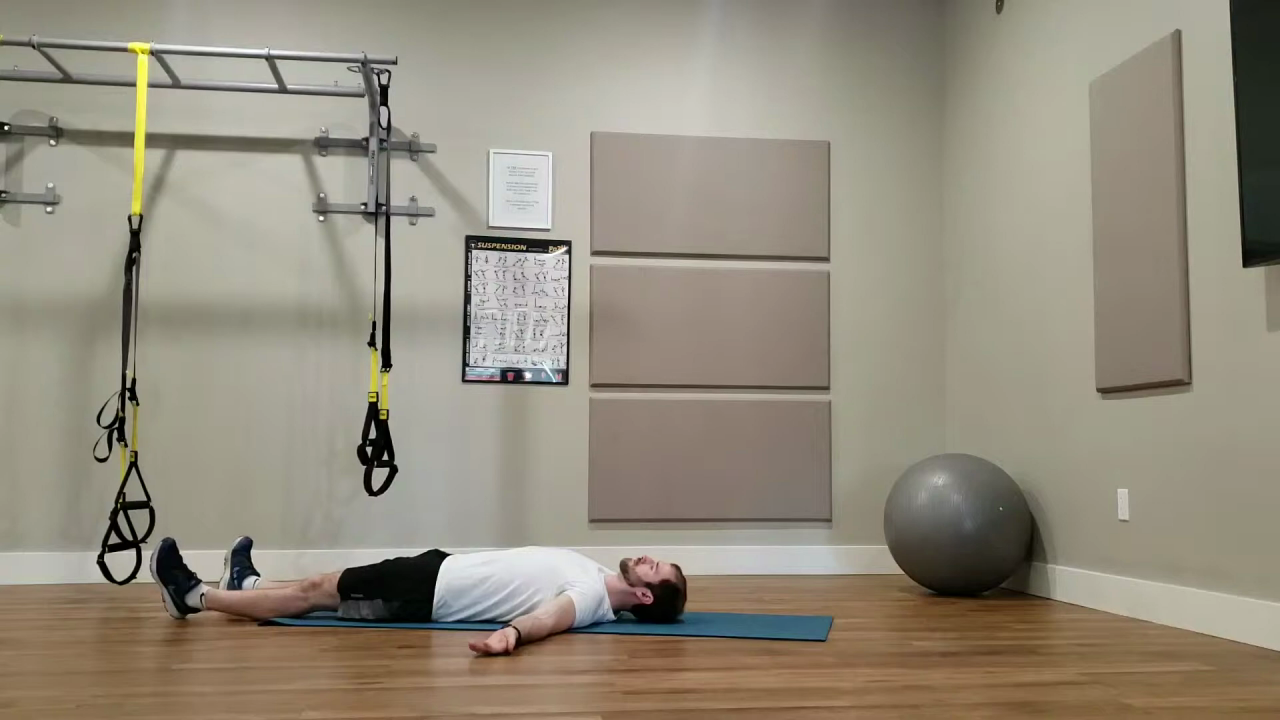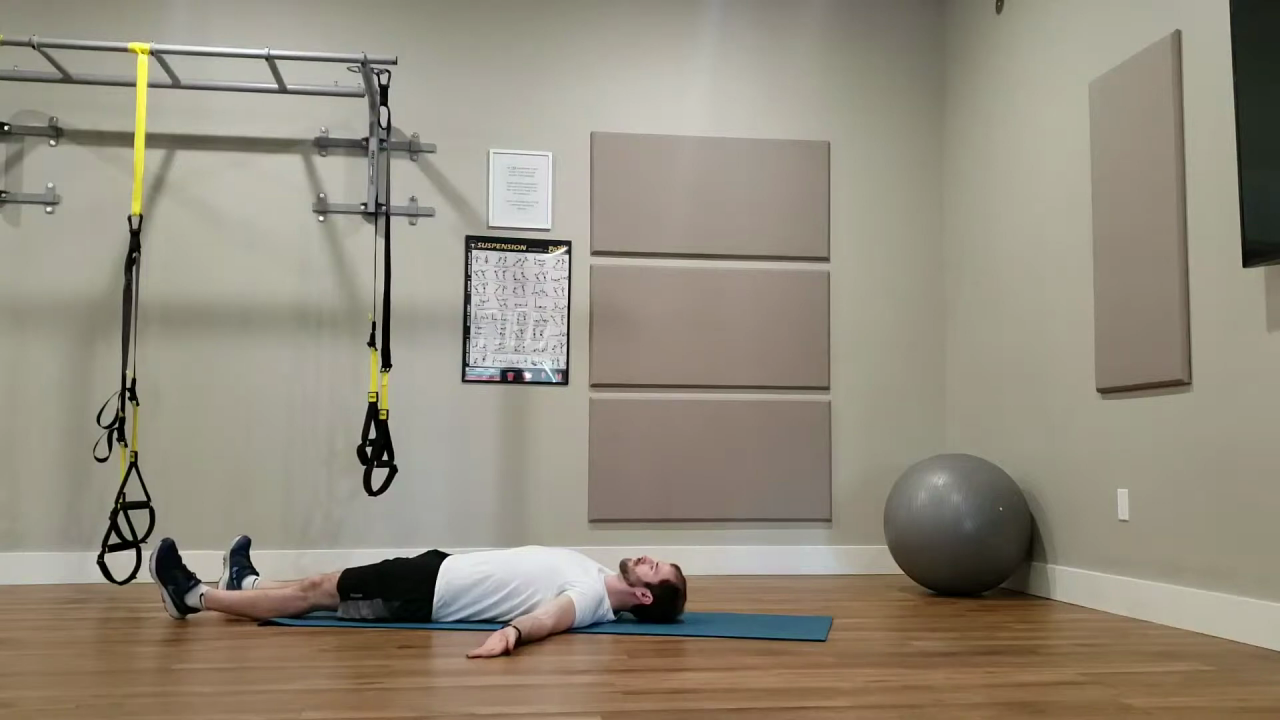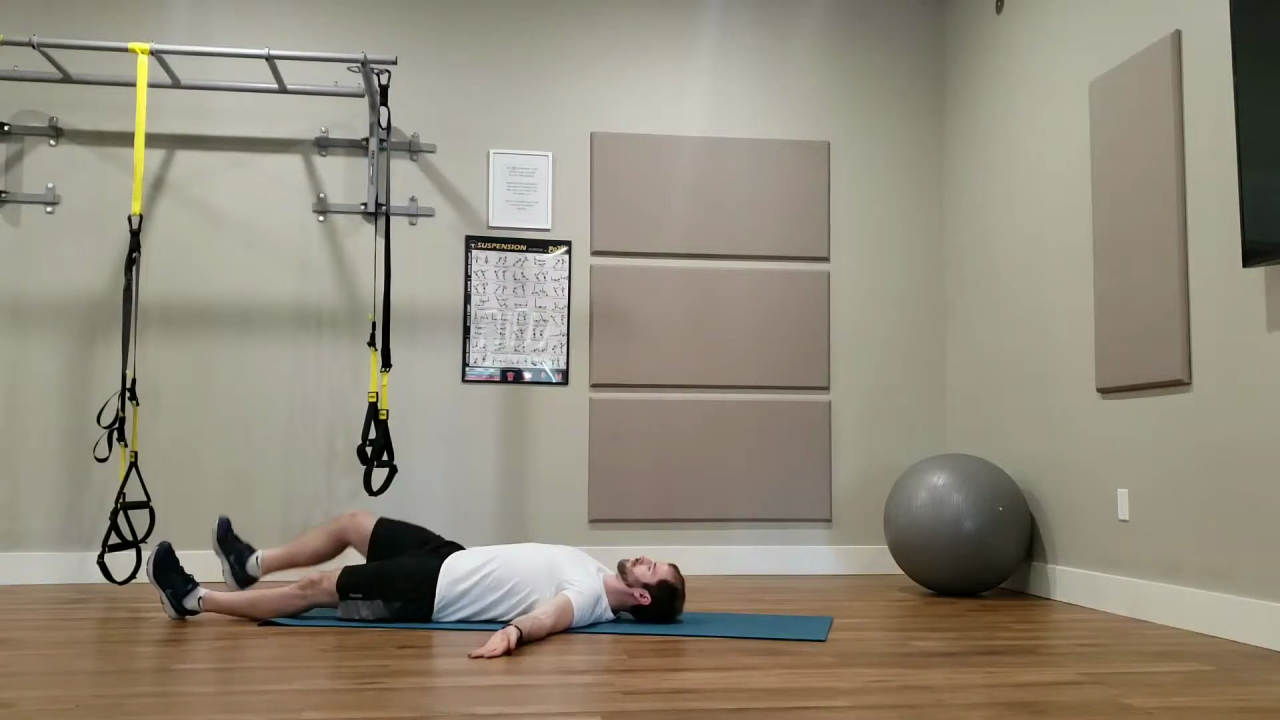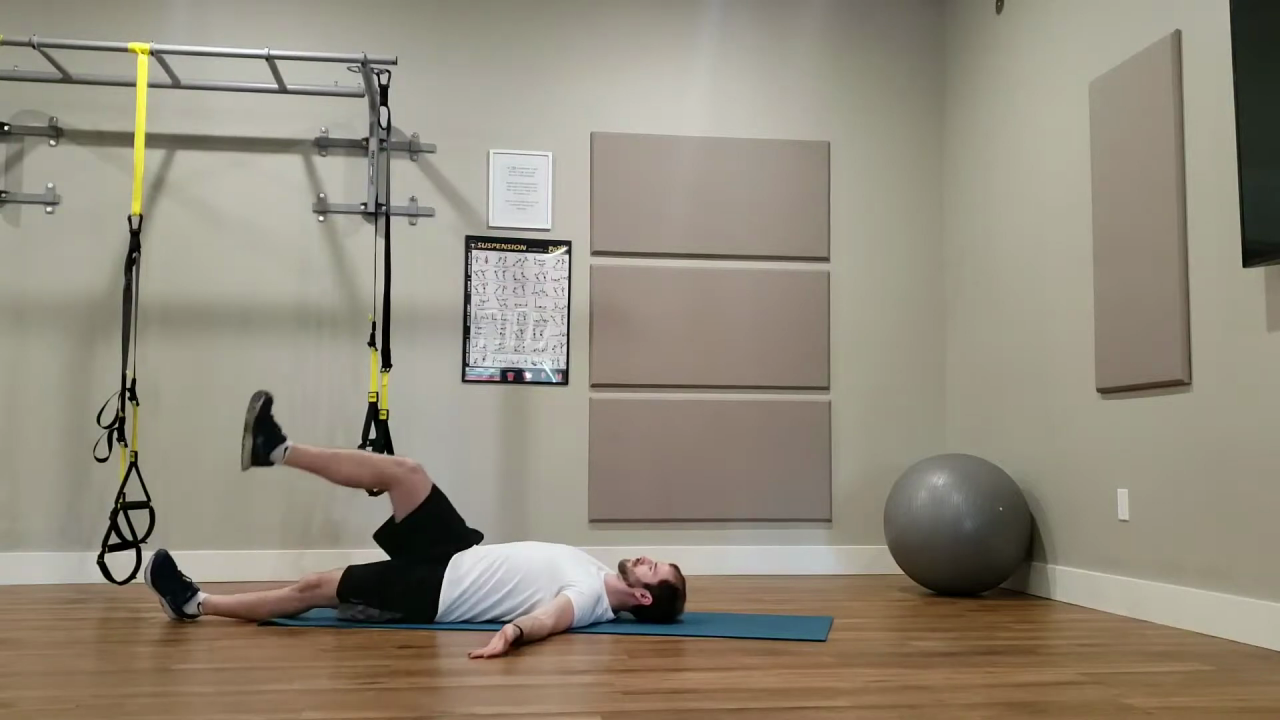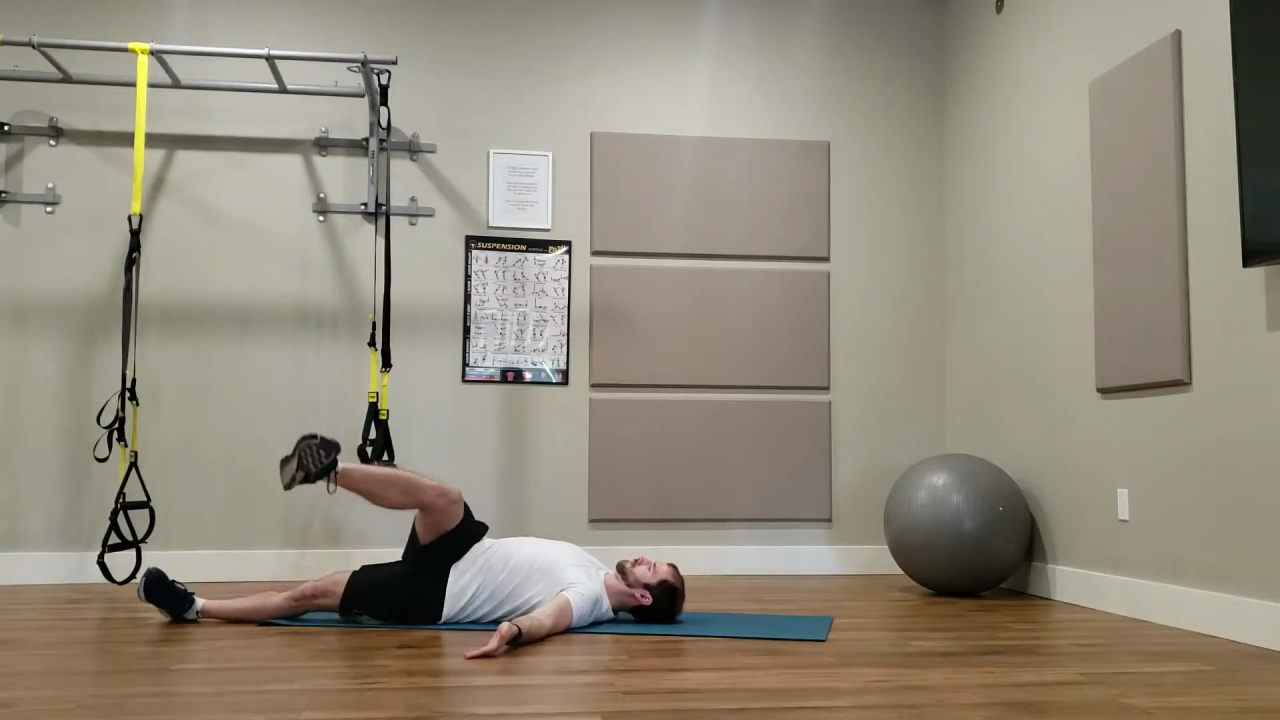
dt=0.4s
person 1, frame 1
left shoulder: (591, 599)
right shoulder: (595, 574)
left elbow: (551, 616)
left wrist: (511, 631)
left hip: (431, 595)
right hip: (444, 567)
left knee: (317, 592)
right knee: (330, 579)
left ankle: (195, 595)
right ankle: (251, 583)
person 1, frame 2
left shoulder: (591, 598)
right shoulder: (596, 574)
left elbow: (551, 616)
left wrist: (512, 631)
left hip: (432, 594)
right hip: (445, 566)
left knee: (318, 592)
right knee: (333, 577)
left ankle: (195, 596)
right ankle: (249, 583)
person 1, frame 3
left shoulder: (590, 597)
right shoulder: (596, 571)
left elbow: (552, 614)
left wrist: (514, 631)
left hip: (430, 593)
right hip: (451, 558)
left knee: (315, 588)
right knee: (351, 522)
left ankle: (193, 597)
right ankle: (251, 566)
person 1, frame 4
left shoulder: (590, 597)
right shoulder: (593, 569)
left elbow: (553, 615)
left wrist: (514, 631)
left hip: (433, 593)
right hip: (460, 551)
left knee: (314, 590)
right knee: (404, 472)
left ankle: (192, 603)
right ankle: (275, 450)
person 1, frame 5
left shoulder: (589, 598)
right shoulder: (596, 571)
left elbow: (551, 615)
left wrist: (513, 631)
left hip: (436, 597)
right hip: (463, 557)
